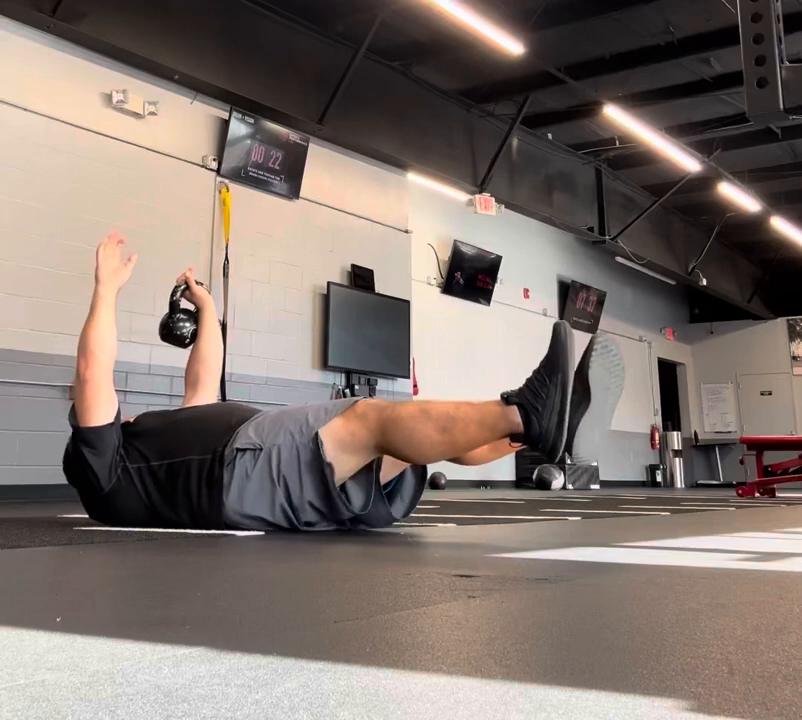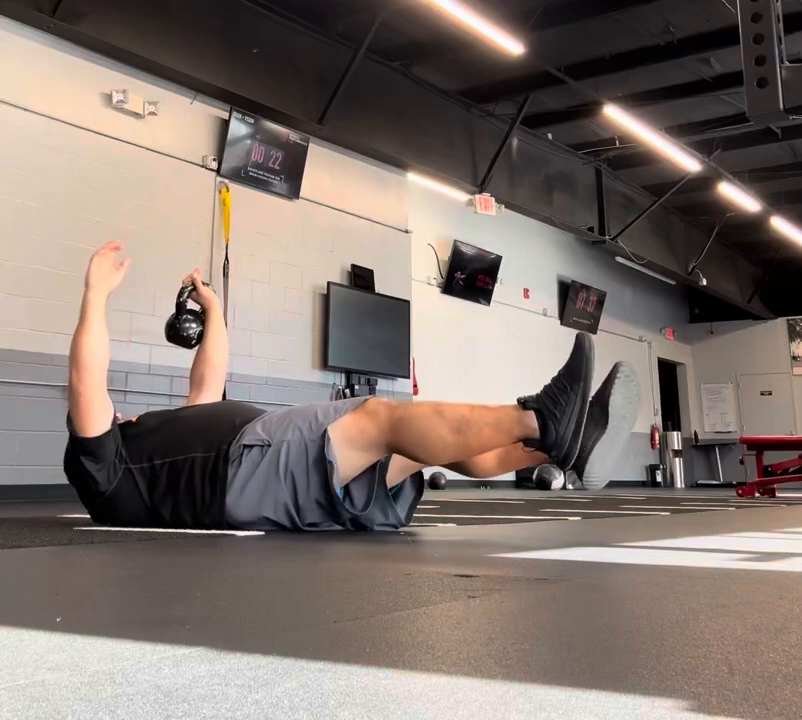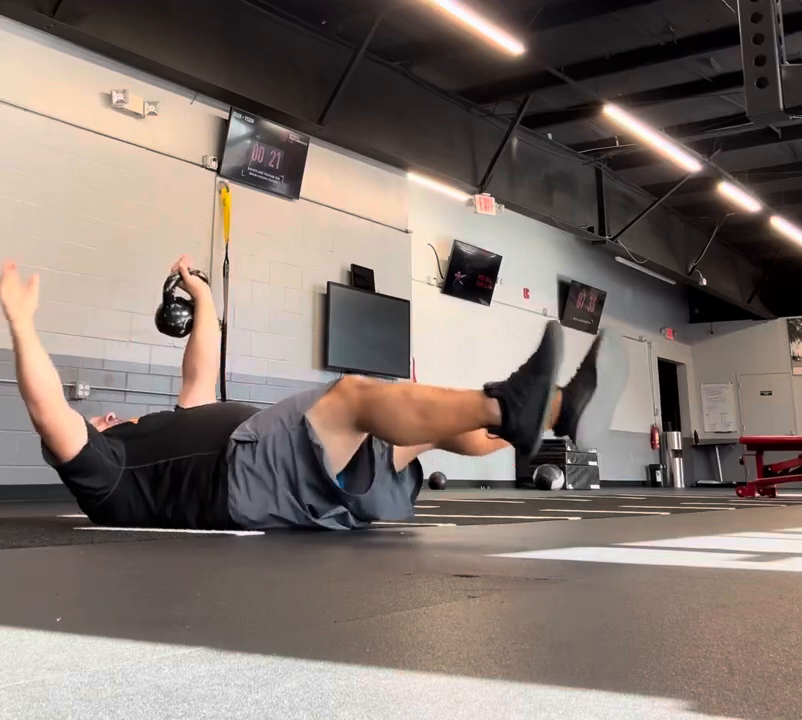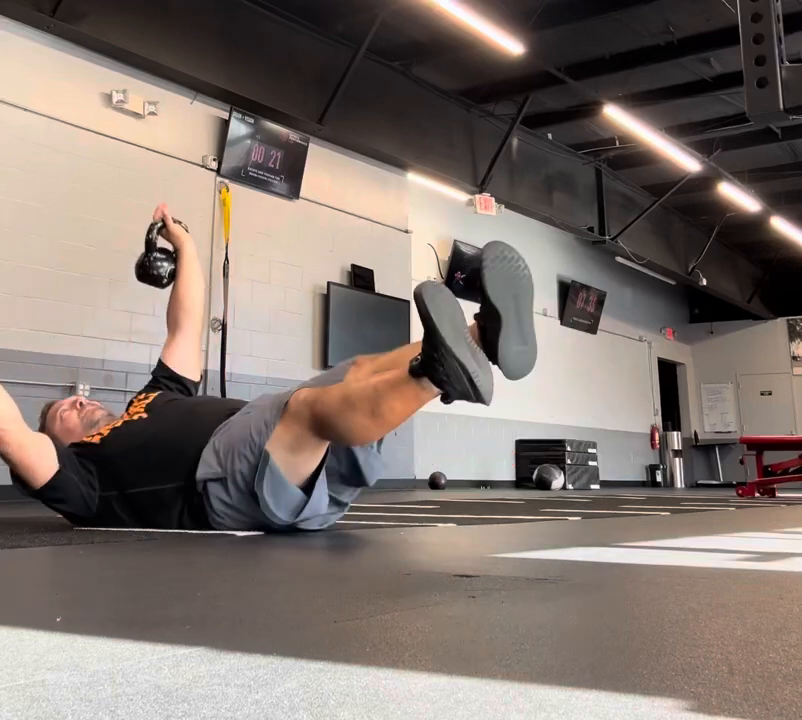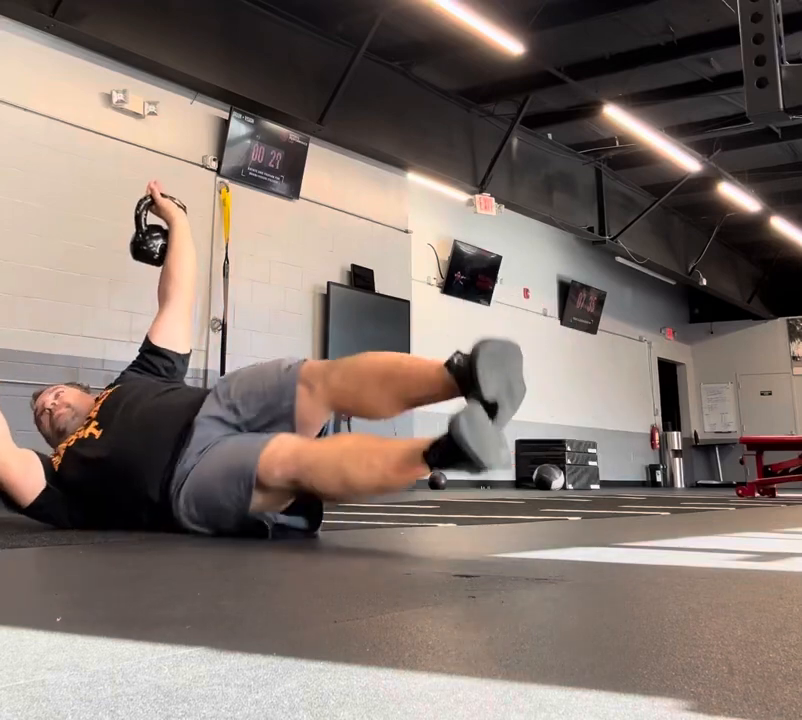
dt=0.4s
person 1, frame 1
left shoulder: (171, 435)
right shoulder: (103, 464)
left elbow: (203, 383)
right elbow: (92, 375)
left wrist: (206, 308)
right wrist: (106, 288)
left hip: (315, 486)
right hip: (244, 469)
right knee: (371, 417)
left ankle: (558, 417)
right ankle: (523, 414)
person 1, frame 2
left shoulder: (172, 434)
right shoulder: (105, 468)
left elbow: (208, 384)
right elbow: (87, 386)
left wrist: (213, 308)
right wrist: (96, 296)
left hip: (311, 489)
right hip: (248, 465)
left knee: (454, 443)
right knee: (380, 416)
left ankle: (569, 440)
right ankle: (540, 420)
person 1, frame 3
left shoulder: (169, 430)
right shoulder: (103, 465)
left elbow: (202, 378)
right elbow: (50, 412)
left wrist: (202, 296)
left hip: (320, 483)
right hip: (249, 470)
left knee: (446, 416)
right knee: (357, 392)
left ankle: (563, 407)
right ankle: (503, 407)
person 1, frame 4
left shoulder: (157, 397)
right shoulder: (78, 469)
left elbow: (186, 330)
left wrist: (184, 245)
right hip: (223, 470)
left knee: (374, 371)
right knee: (313, 403)
left ankle: (487, 339)
right ankle: (439, 374)
person 1, frame 5
left shoulder: (137, 381)
right shoulder: (62, 476)
left elbow: (177, 301)
left wrist: (176, 221)
right hip: (191, 475)
left knee: (328, 378)
right knee: (289, 463)
left ankle: (465, 378)
right ankle: (445, 452)
